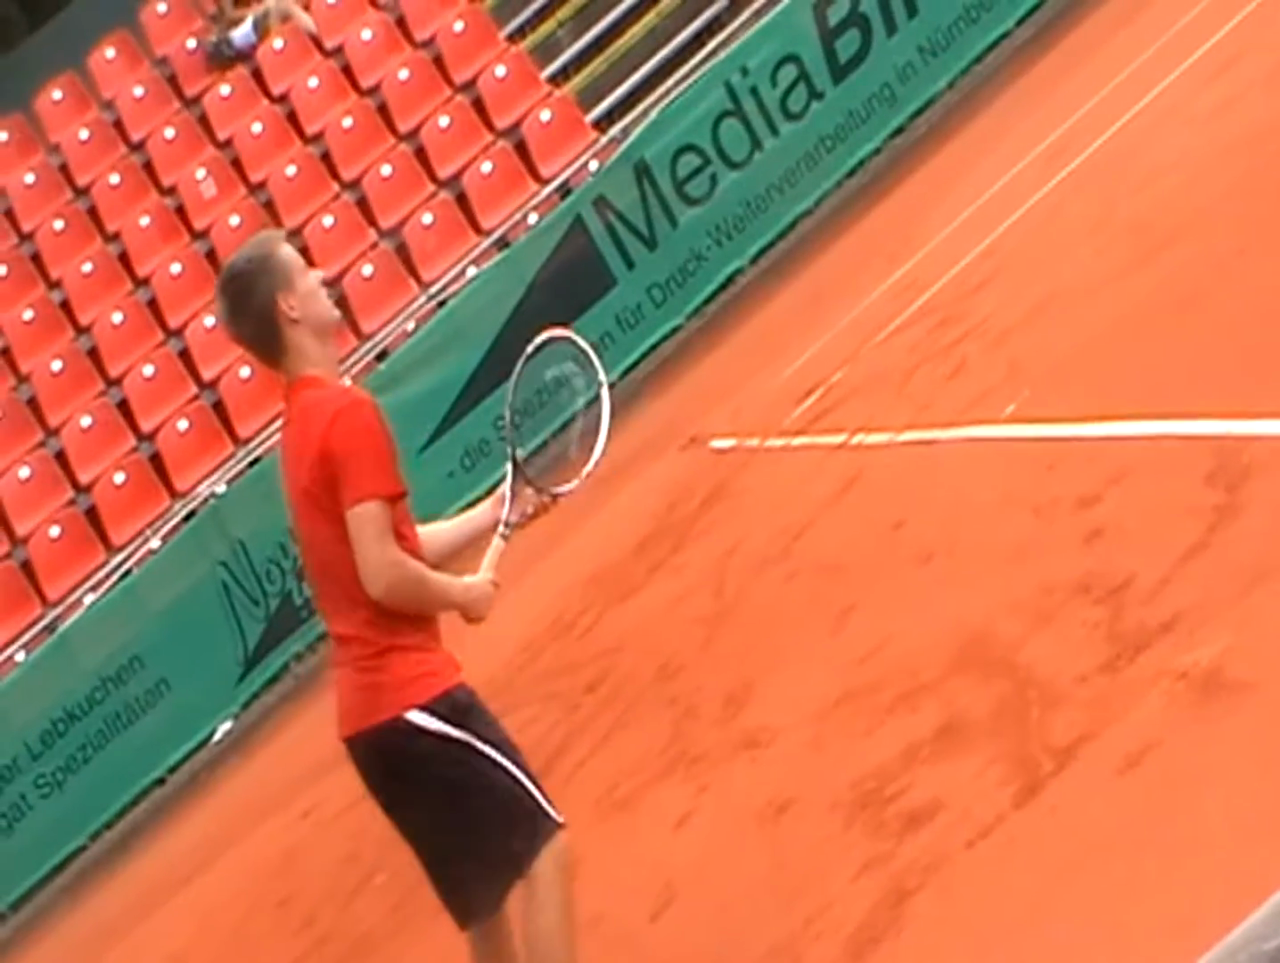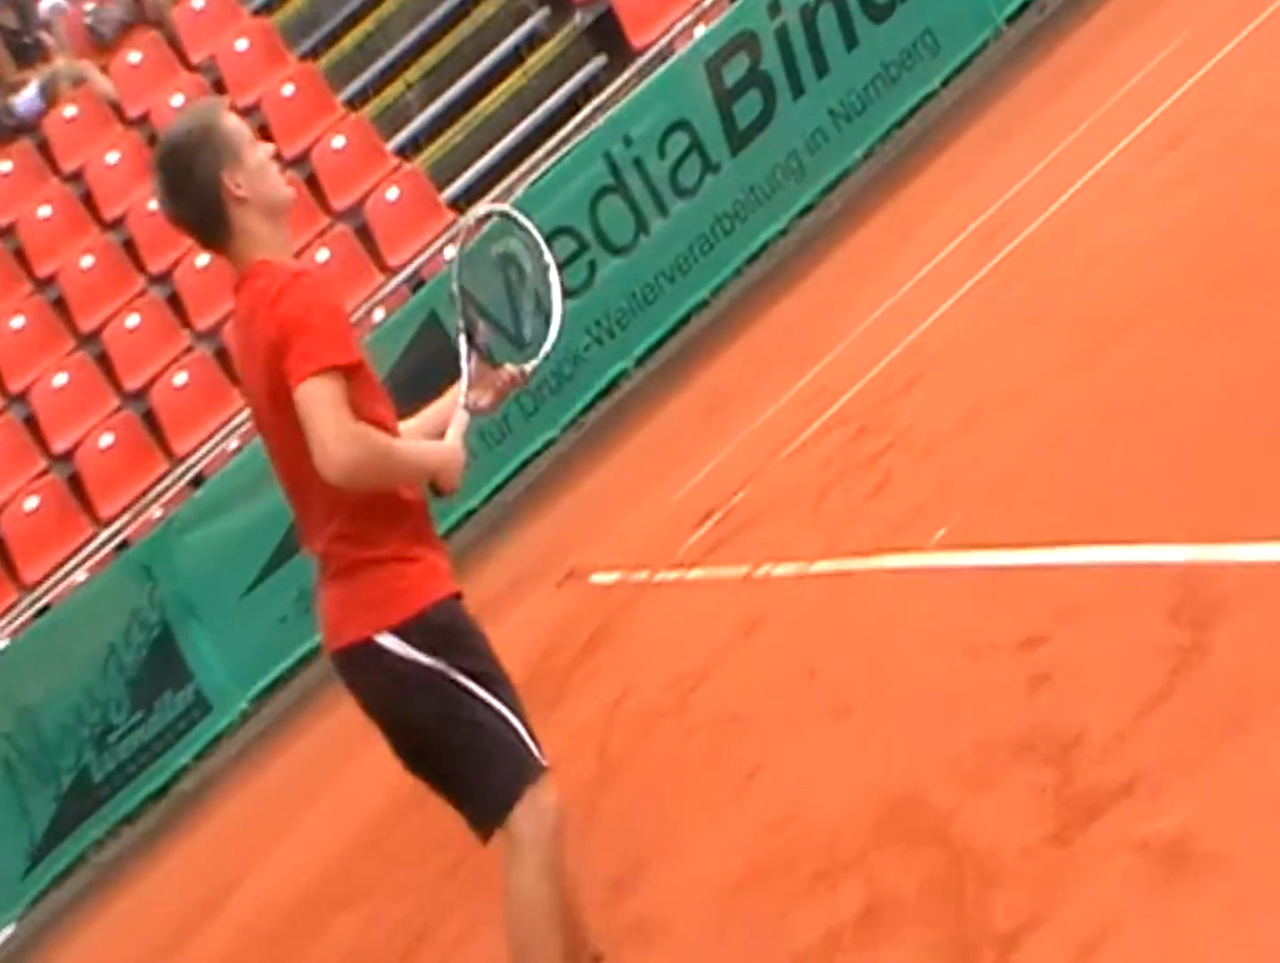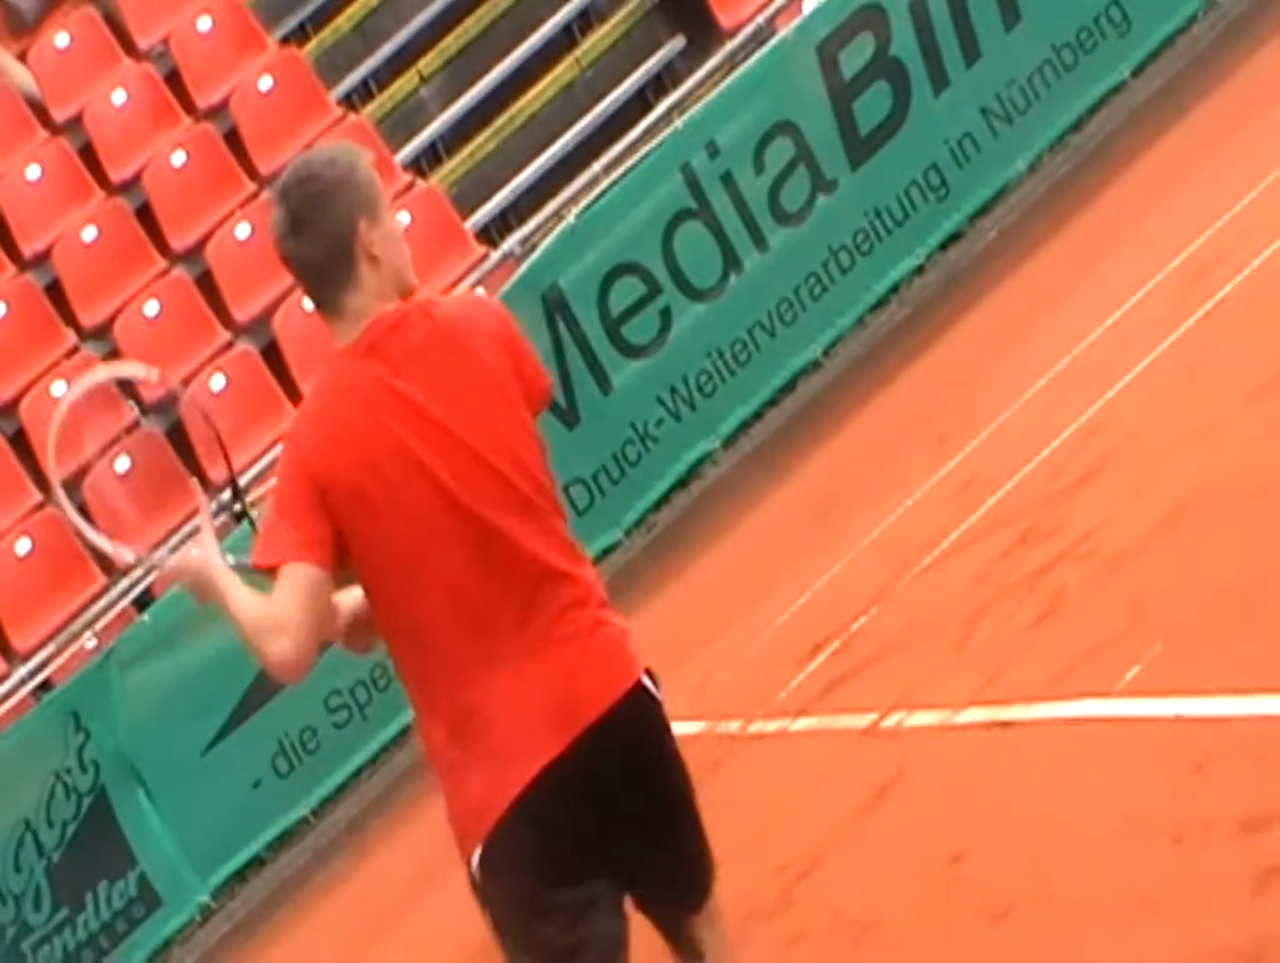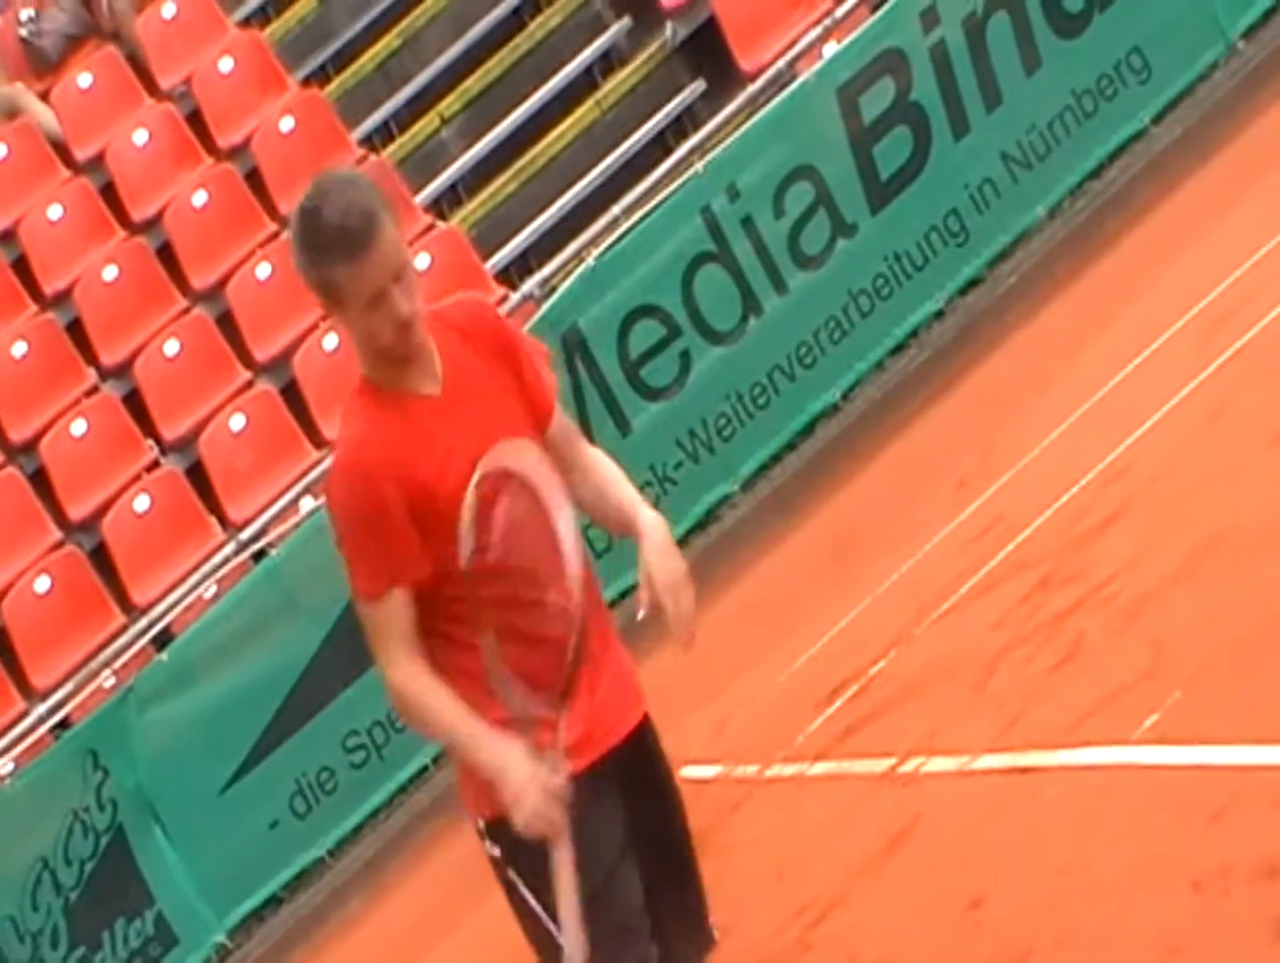
dt=1s
person 1, frame 1
left shoulder: (304, 423)
right shoulder: (347, 412)
right elbow: (384, 576)
left wrist: (497, 510)
right wrist: (463, 595)
left hip: (376, 697)
right hip: (411, 693)
left knee: (487, 890)
right knee: (542, 849)
person 1, frame 2
left shoulder: (261, 307)
right shoulder: (298, 297)
right elbow: (340, 454)
left wrist: (462, 400)
right wrist: (432, 459)
left hip: (381, 605)
right hip: (398, 610)
left knee: (516, 793)
right knee: (533, 808)
person 1, frame 3
left shoulder: (314, 442)
right shoulder: (482, 328)
left elbow: (288, 648)
left wrist: (213, 573)
left hip: (497, 768)
right hip: (607, 689)
person 1, frame 4
left shoulder: (479, 329)
right shoulder: (367, 464)
left elbow: (575, 455)
right elbow: (402, 667)
left wrist: (649, 527)
right wrist: (503, 760)
left hip: (611, 714)
right hip: (525, 769)
